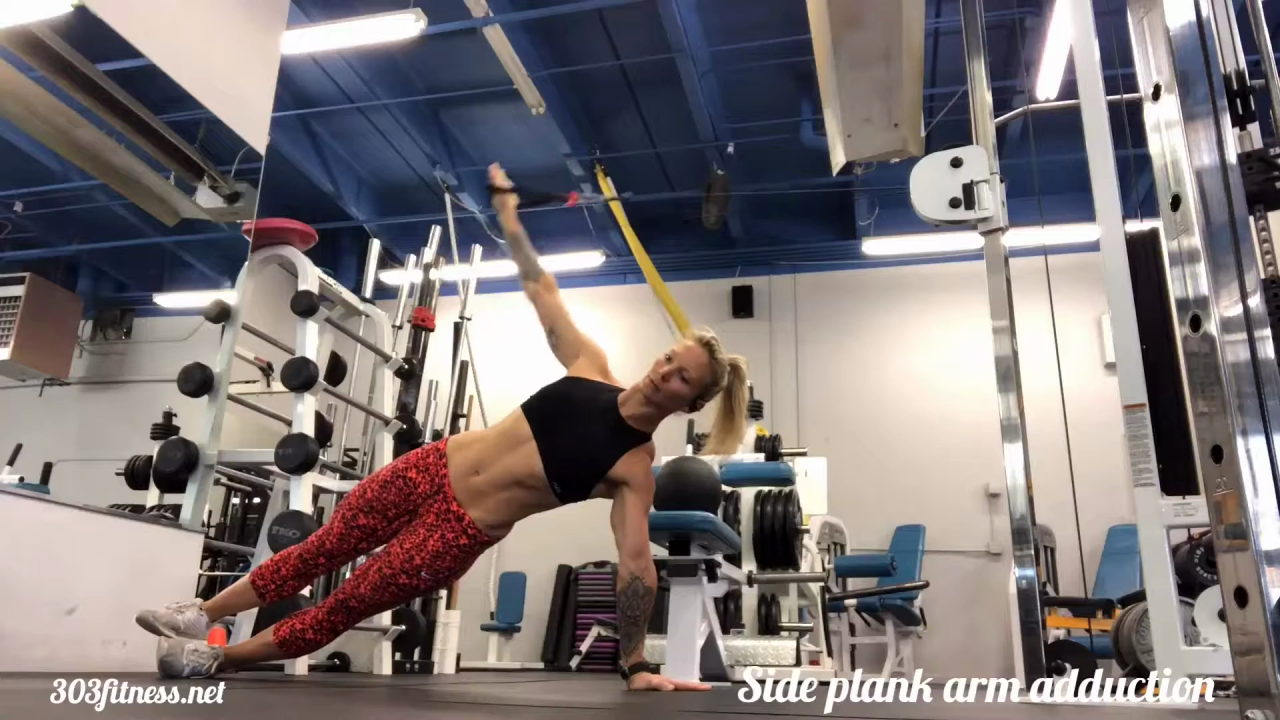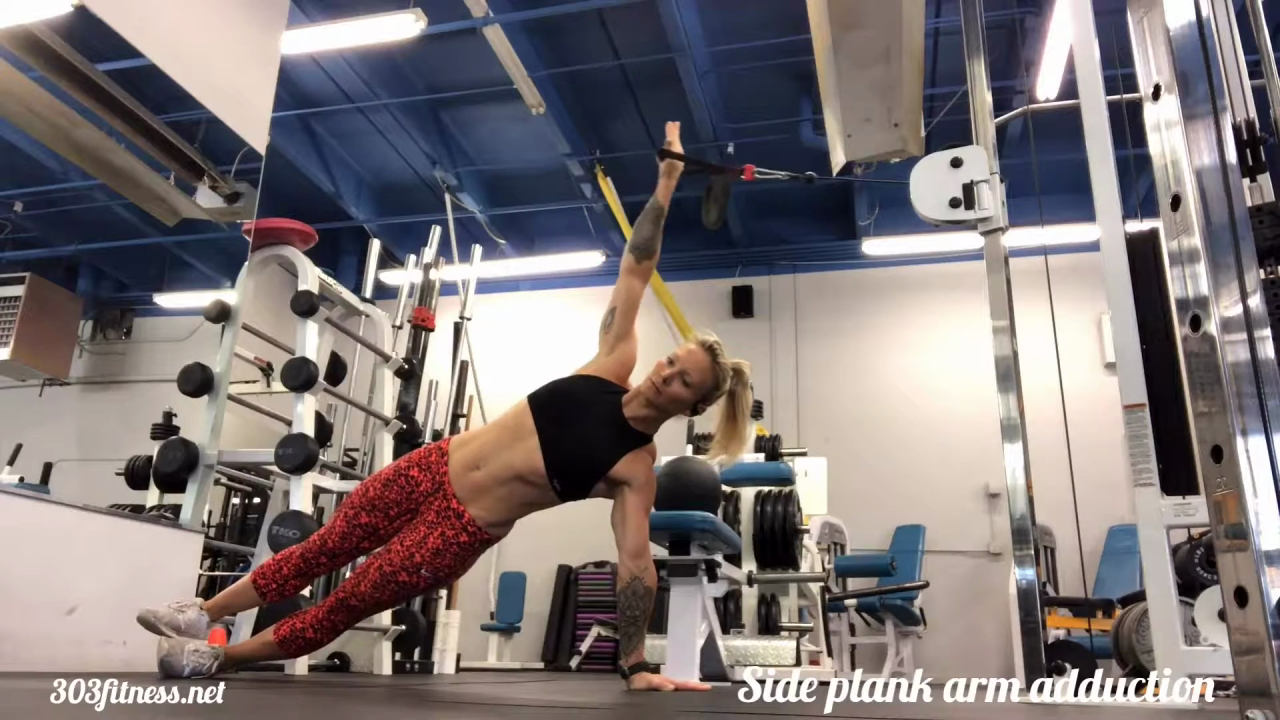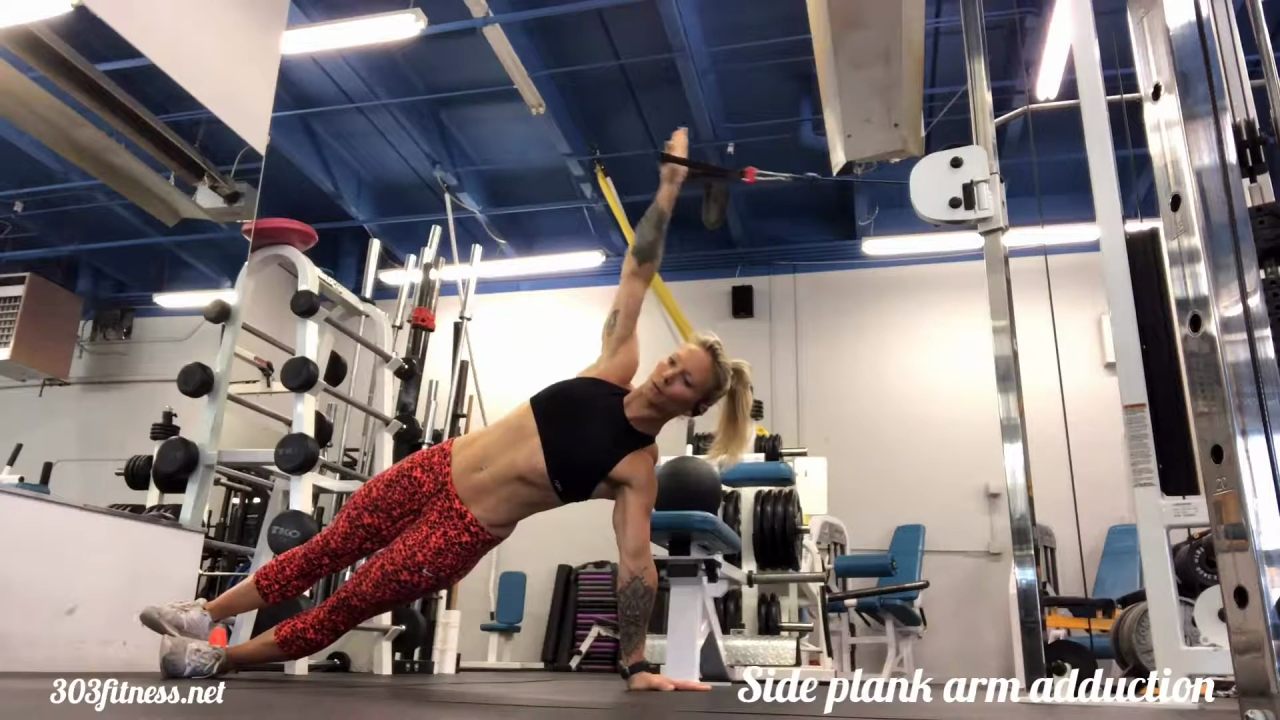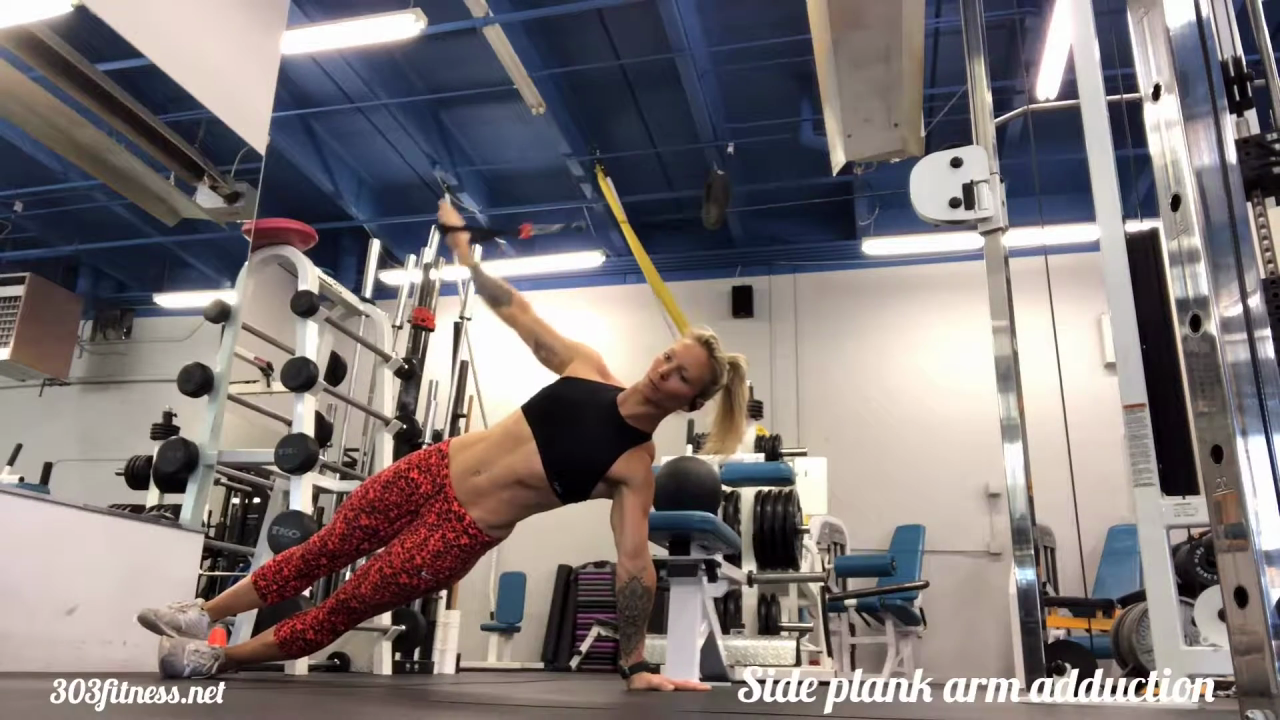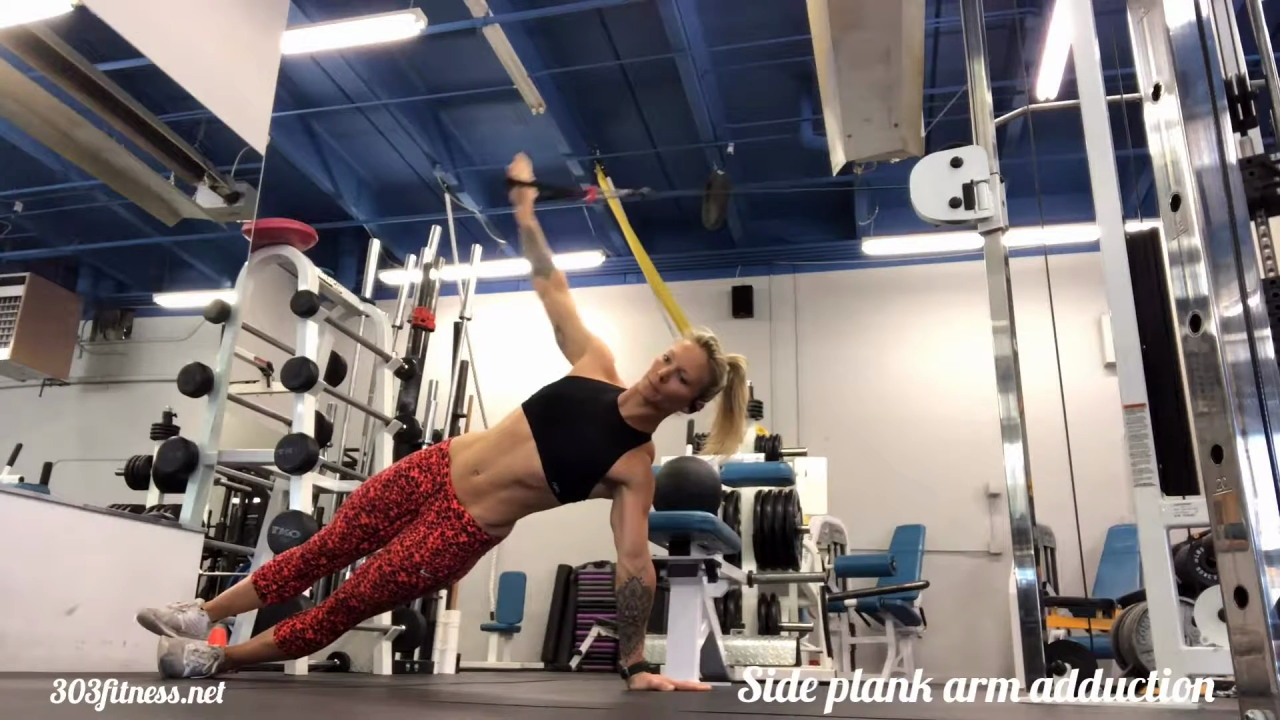
dt=1s
person 1, frame 1
left shoulder: (635, 467)
right shoulder: (591, 370)
left elbow: (636, 562)
right elbow: (541, 289)
left wrist: (636, 665)
right wrist: (507, 212)
left hip: (462, 531)
right hip: (435, 470)
left knee: (344, 606)
right knee: (322, 550)
left ankle: (217, 659)
right ankle: (201, 614)
person 1, frame 2
left shoulder: (637, 468)
right shoulder: (612, 370)
left elbow: (636, 561)
right elbow: (634, 272)
left wrist: (636, 665)
right wrist: (666, 182)
left hip: (462, 530)
right hip: (435, 468)
left knee: (344, 607)
right knee: (324, 549)
left ankle: (217, 658)
right ankle: (202, 613)
person 1, frame 3
left shoulder: (638, 469)
right shoulder: (614, 374)
left elbow: (636, 562)
right elbow: (637, 273)
left wrist: (635, 664)
right wrist: (670, 188)
left hip: (465, 532)
right hip: (438, 470)
left knee: (344, 608)
right knee: (325, 552)
left ankle: (218, 660)
right ankle: (205, 613)
person 1, frame 4
left shoulder: (637, 466)
right shoulder: (590, 370)
left elbow: (635, 561)
right elbow: (519, 315)
left wrist: (635, 664)
right wrist: (467, 251)
left hip: (465, 532)
right hip: (438, 469)
left knee: (346, 607)
right knee: (324, 550)
left ankle: (220, 659)
right ankle: (203, 613)
person 1, frame 5
left shoulder: (635, 466)
right shoulder: (595, 368)
left elbow: (635, 561)
right elbow: (550, 284)
left wrist: (636, 664)
right wrist: (523, 199)
left hip: (464, 532)
right hip: (438, 470)
left knee: (344, 608)
right knee: (324, 551)
left ankle: (218, 659)
right ankle: (202, 613)
